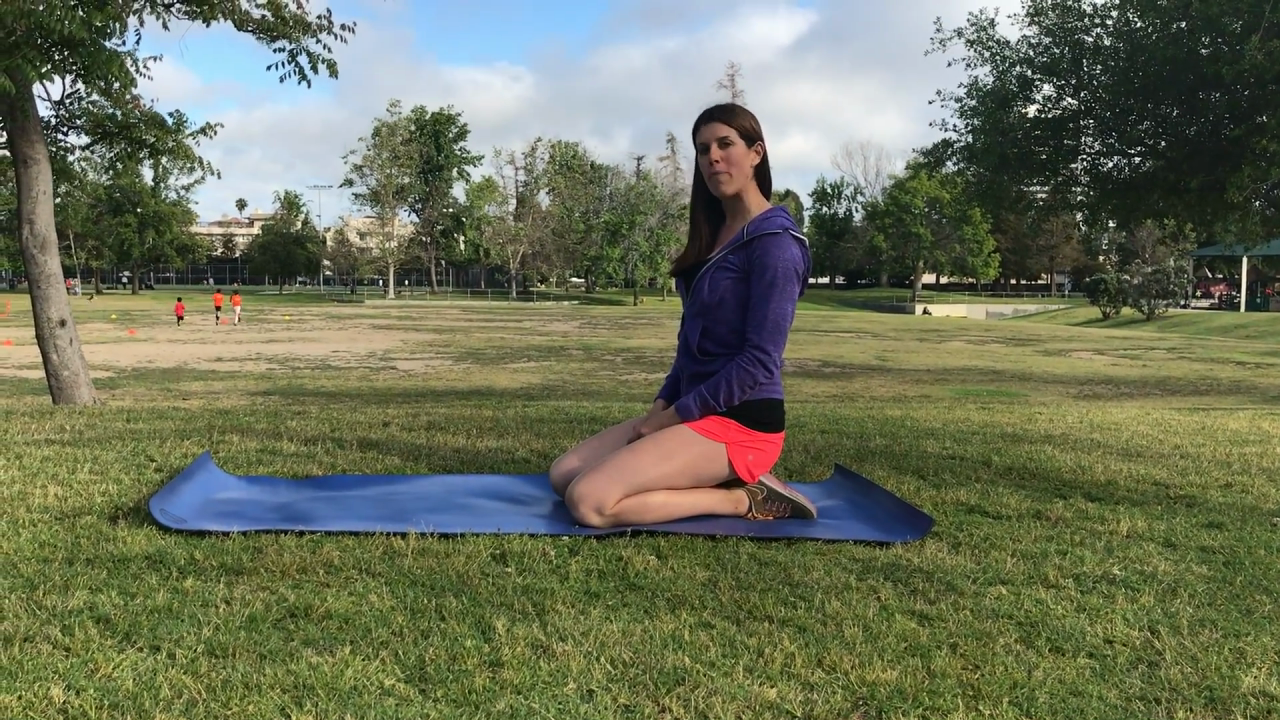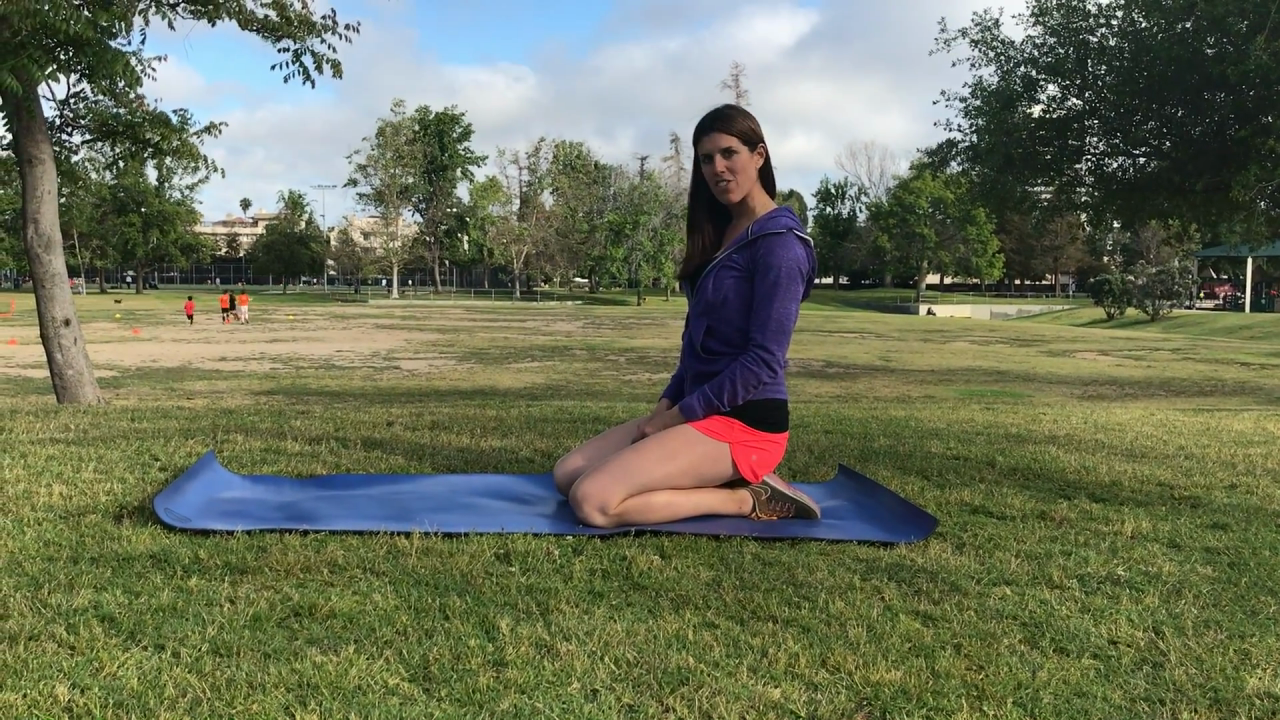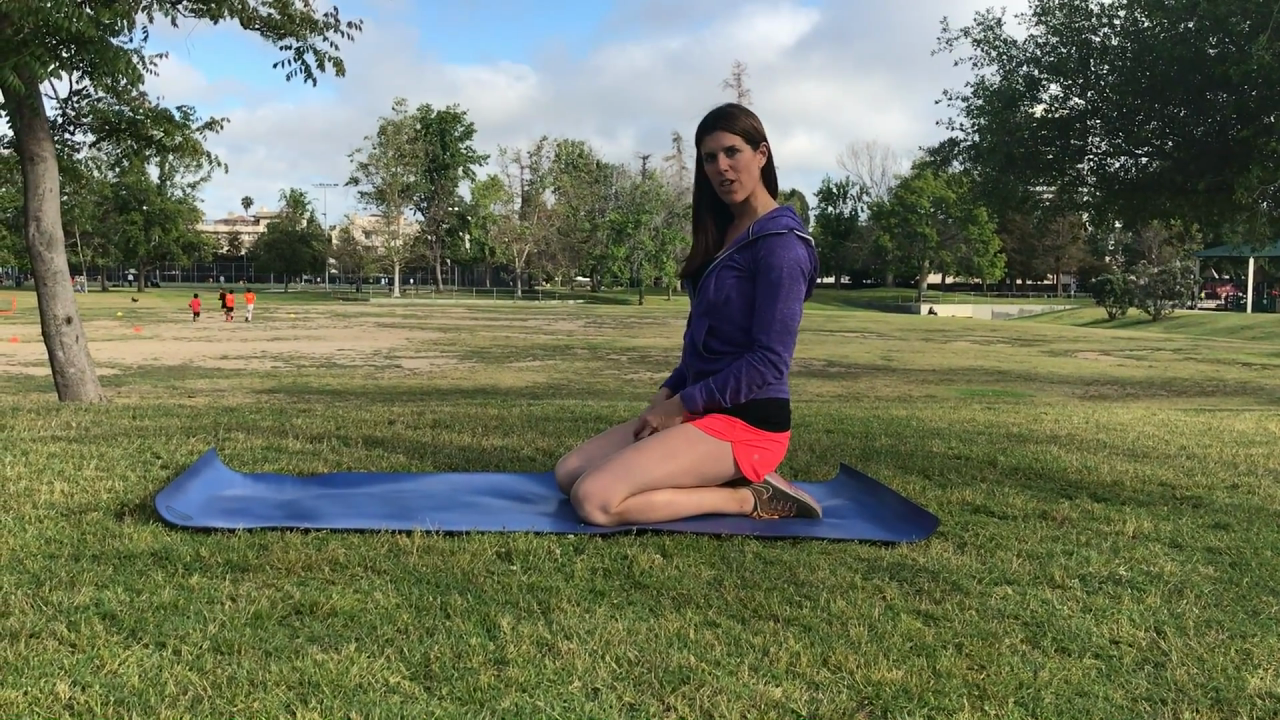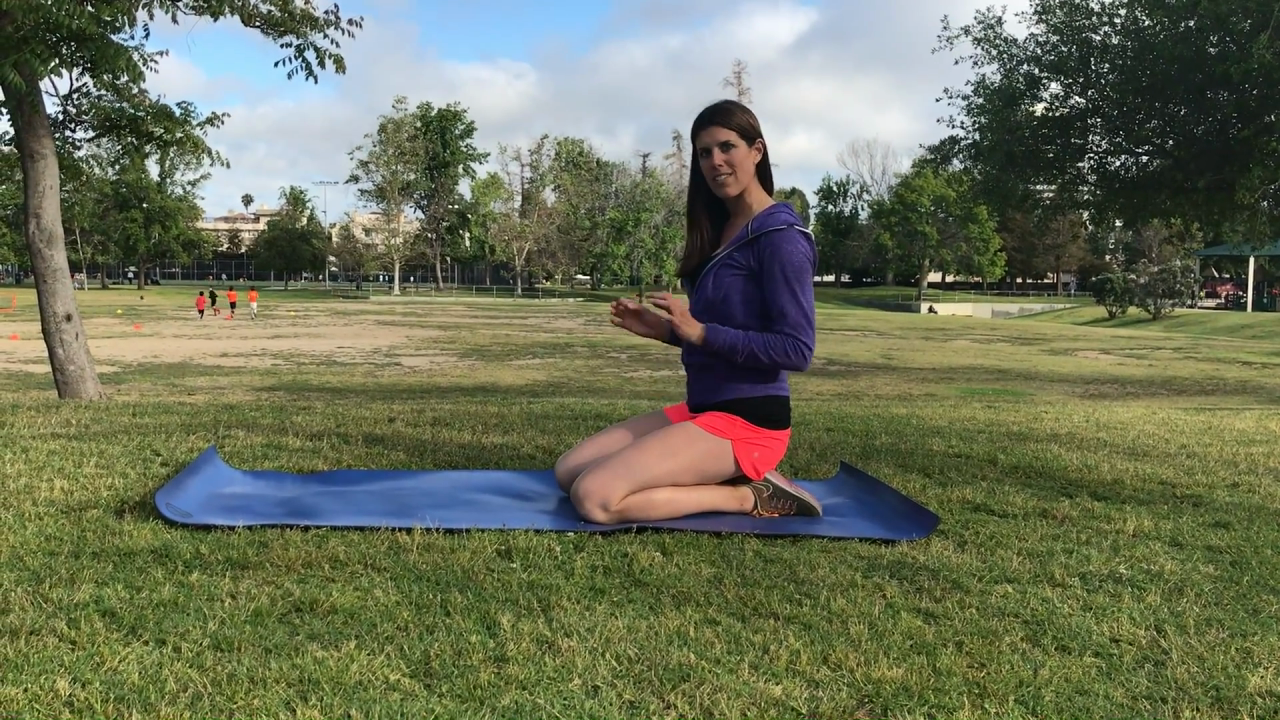
dt=0.3s
person 1, frame 1
left shoulder: (774, 243)
right shoulder: (713, 235)
left elbow: (759, 361)
left wrist: (672, 416)
right wrist: (660, 406)
left hip: (741, 421)
right hip: (697, 409)
left knee: (588, 501)
right knee: (562, 475)
left ankle: (743, 499)
right ankle: (727, 482)
person 1, frame 2
left shoulder: (779, 243)
right shoulder: (721, 234)
left elbow: (763, 359)
left wrist: (676, 416)
right wrist: (665, 405)
left hip: (745, 422)
right hip: (702, 409)
left knee: (592, 500)
right knee: (566, 473)
left ankle: (745, 498)
right ankle: (728, 481)
person 1, frame 3
left shoulder: (780, 242)
right shoulder: (722, 234)
left elbow: (771, 359)
left wrist: (678, 408)
right wrist: (666, 394)
left hip: (747, 421)
right hip: (704, 410)
left knee: (594, 499)
right knee: (568, 472)
left ankle: (748, 498)
right ankle: (736, 482)
person 1, frame 4
left shoulder: (780, 237)
right shoulder: (719, 230)
left elbow: (796, 349)
left wrist: (699, 331)
right wrist: (664, 329)
left hip: (748, 420)
right hip: (703, 407)
left knee: (594, 497)
right knee: (568, 469)
left ankle: (748, 495)
right ankle: (733, 479)
